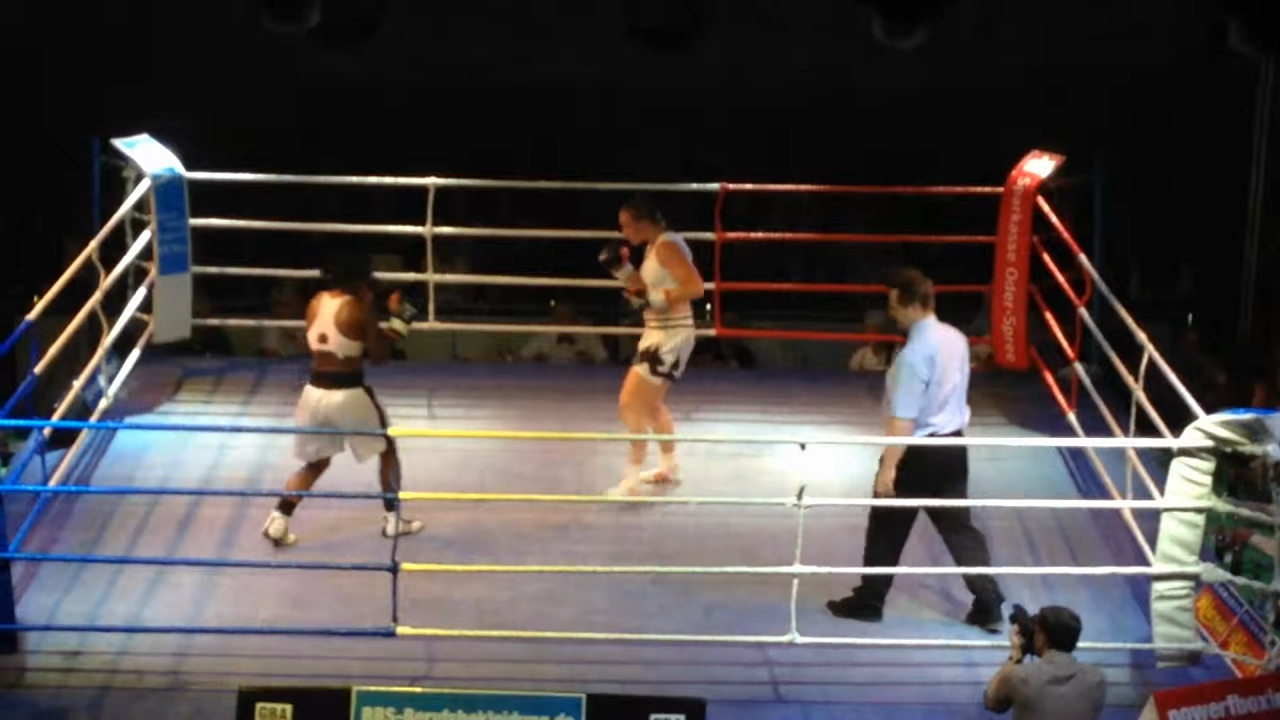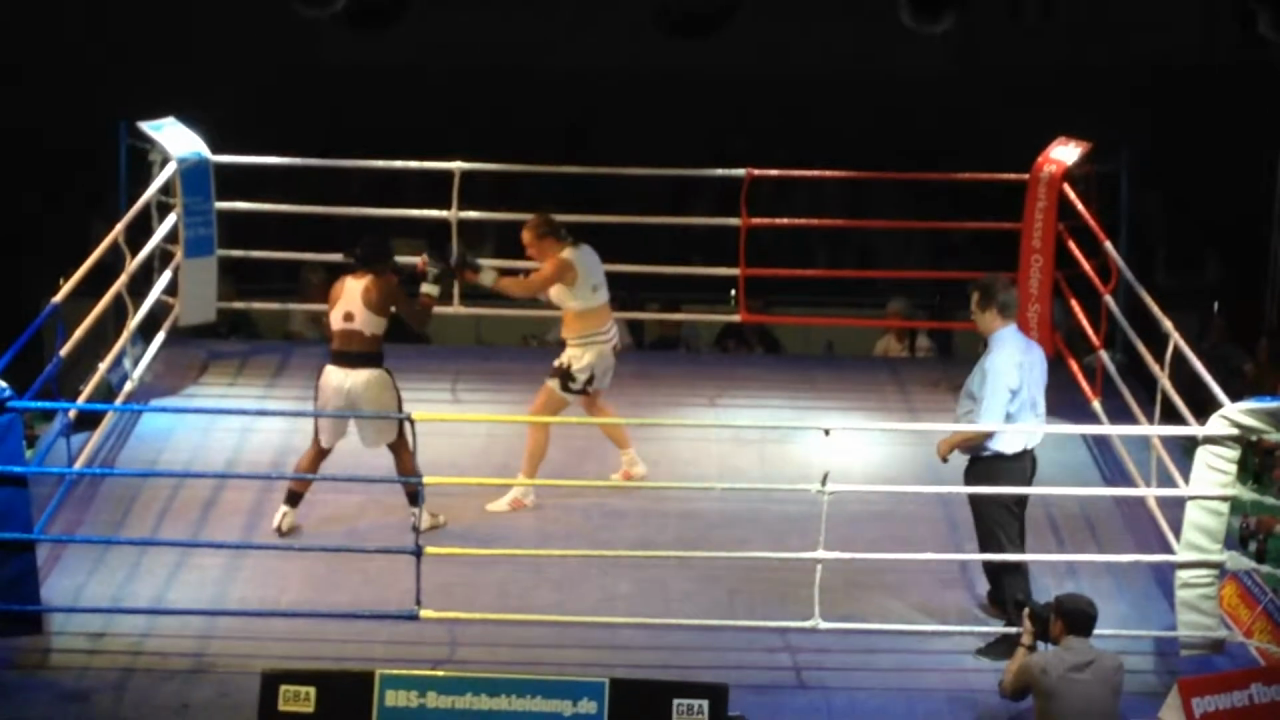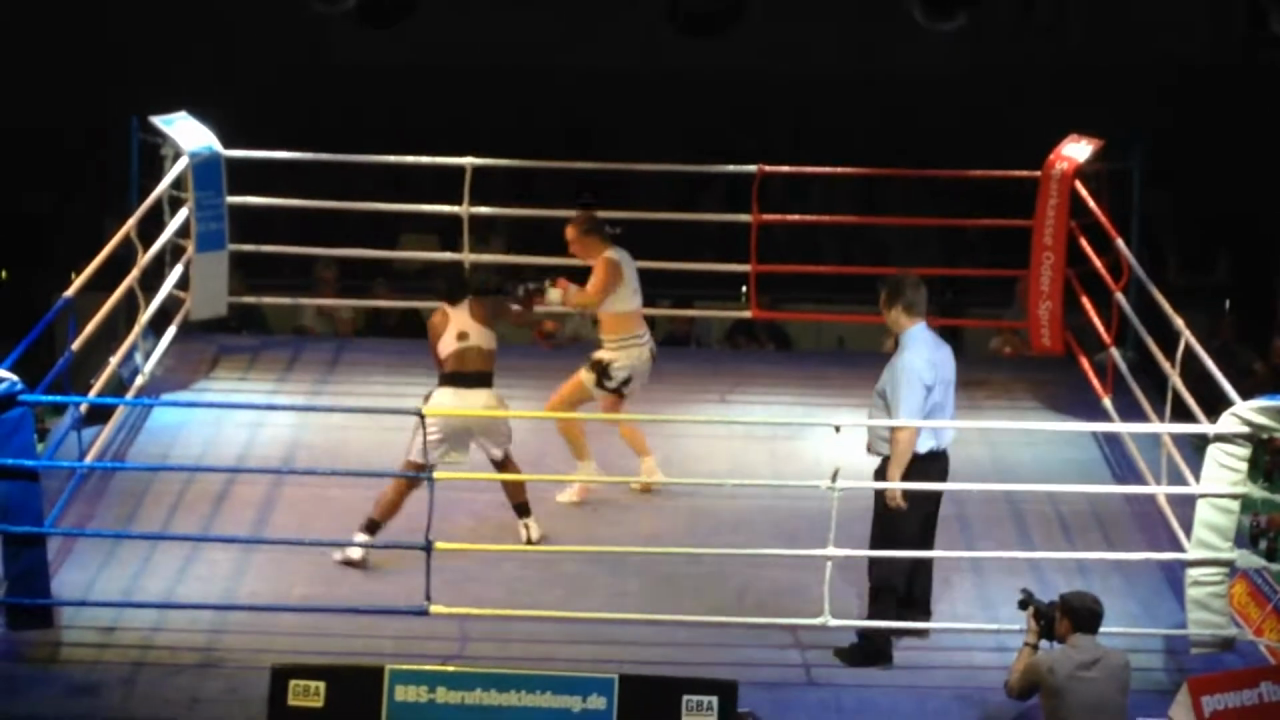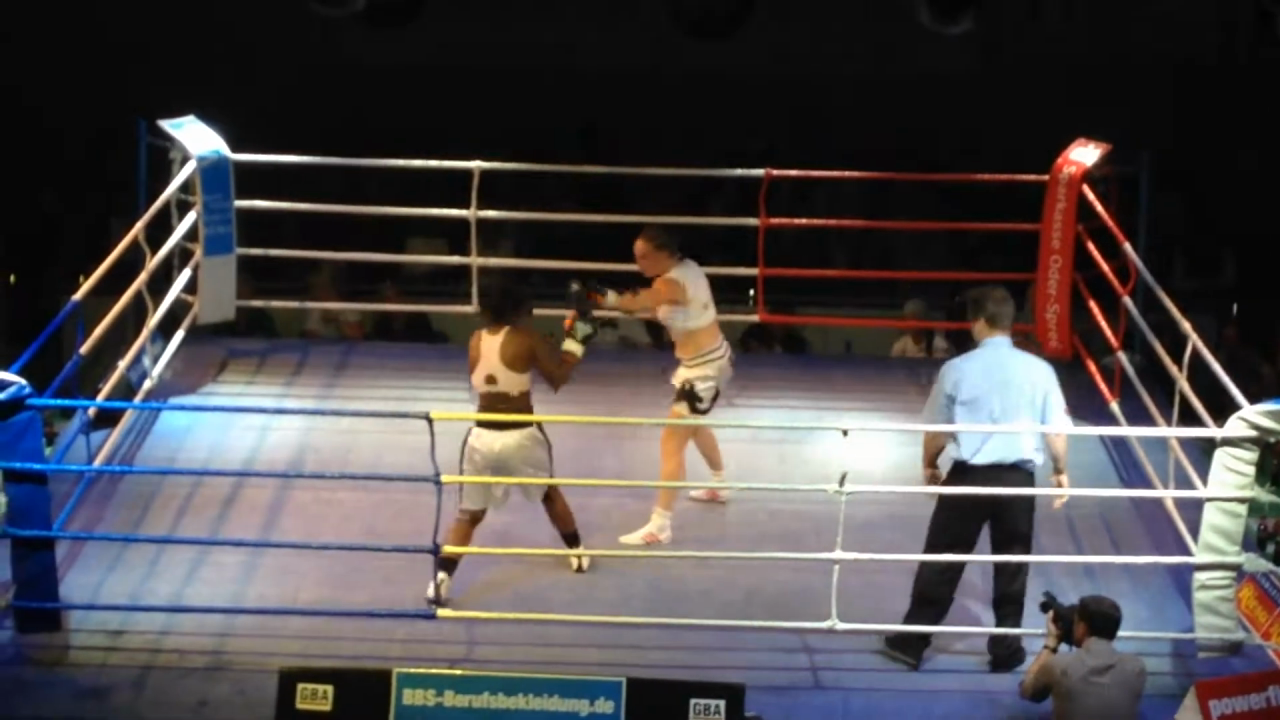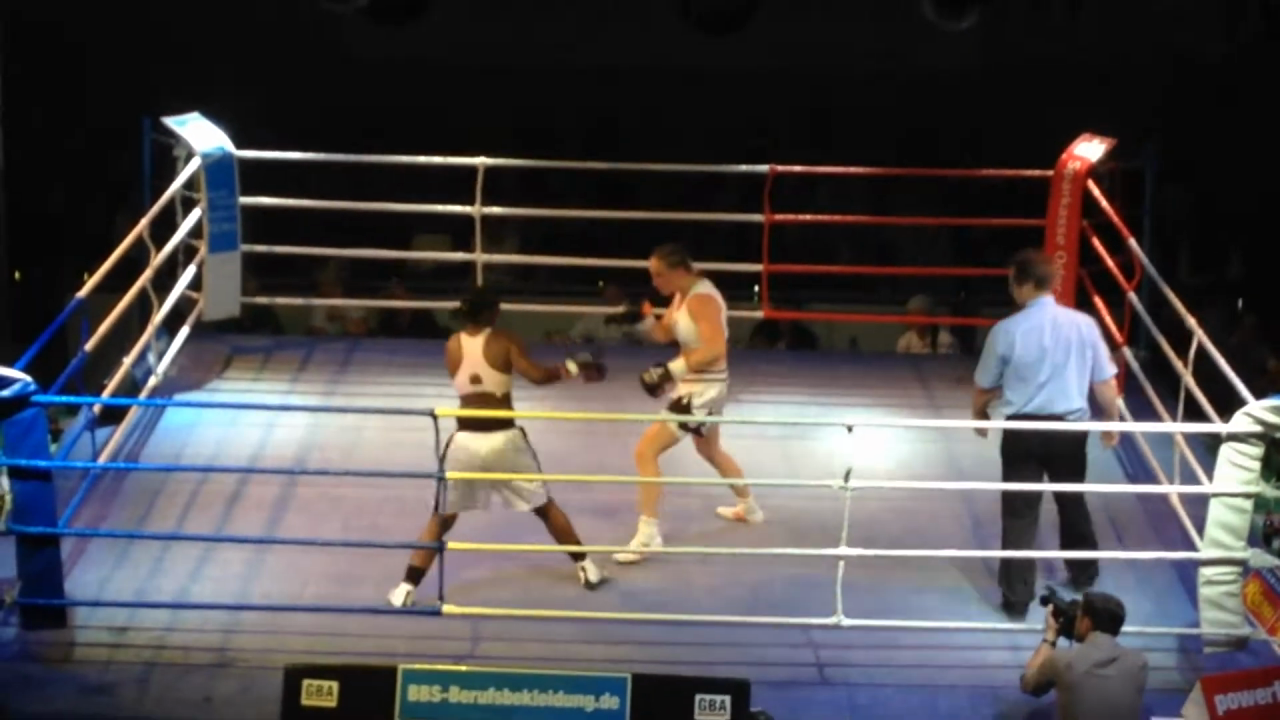
dt=1s
person 1, frame 1
left shoulder: (915, 353)
right shoulder: (957, 339)
left elbow: (904, 418)
left wrist: (888, 466)
left hip: (920, 451)
right hip: (953, 444)
left knee: (887, 526)
right knee: (959, 524)
left ankle: (868, 600)
right ankle: (988, 603)
person 1, frame 2
left shoulder: (999, 360)
right shoulder: (1032, 350)
left elbow: (985, 425)
left wrist: (950, 442)
left hip: (996, 466)
right hip: (1023, 457)
left knee: (1000, 545)
right knee: (1010, 539)
left ankle: (1020, 631)
right ankle: (1008, 601)
person 1, frame 3
left shoulder: (910, 359)
right shoulder: (938, 347)
left elbow: (907, 428)
left wrist: (893, 479)
right wrist: (878, 430)
left hip: (912, 466)
right hip: (934, 459)
left knee: (889, 553)
right knee: (917, 544)
left ankle: (876, 643)
right ankle: (915, 615)
person 1, frame 4
left shoulder: (956, 369)
right shoulder: (1039, 370)
left elbow: (936, 431)
right elbow: (1056, 433)
left wrist: (929, 465)
right wrist: (1061, 471)
left hip: (966, 478)
right hip: (1016, 480)
left knee: (941, 560)
right knee: (1012, 566)
left ankle: (912, 640)
right ankle: (1005, 649)
person 1, frame 5
left shoulder: (1006, 330)
right shoulder: (1084, 325)
left elbow: (985, 387)
right elbow: (1104, 383)
left wrist: (978, 413)
right wrist: (1112, 421)
left hip: (1021, 432)
right hip: (1069, 430)
left knee: (1019, 514)
right knee: (1072, 504)
left ankle: (1017, 598)
right ankle: (1083, 571)
person 2, frame 1
left shoulder: (316, 302)
right shoulder: (360, 308)
right elbow: (380, 355)
right wrist: (398, 319)
left hip: (315, 392)
right hip: (349, 395)
left knee: (315, 463)
right knee: (387, 451)
left ankle: (279, 521)
right ankle: (393, 520)
person 2, frame 2
left shoulder: (338, 286)
right shoulder: (385, 286)
right elbow: (419, 319)
right wrist: (429, 282)
left hip: (334, 374)
right hip: (370, 376)
left knee: (319, 447)
right knee: (399, 444)
left ankle: (287, 513)
right ankle: (419, 514)
person 2, frame 3
left shoulder: (436, 320)
right shoulder: (485, 306)
right elbow: (519, 317)
right wrist: (540, 324)
left hip: (446, 398)
right hip: (484, 399)
left knee: (408, 475)
right knee: (503, 460)
left ankle: (361, 542)
right ankle: (529, 526)
person 2, frame 4
left shoulder: (476, 341)
right shoulder: (526, 339)
right elbow: (557, 380)
right wrist: (576, 340)
left hip: (483, 436)
right hip: (522, 434)
left knee: (469, 515)
right knee: (550, 494)
left ankle: (440, 578)
right ankle: (577, 554)
person 2, frame 5
left shoulder: (452, 345)
right shoulder: (503, 341)
right elbow: (538, 375)
right wrist: (574, 367)
left hip: (466, 441)
right hip: (504, 439)
left knee: (440, 519)
right knee: (545, 506)
left ankle: (406, 589)
right ankle: (587, 569)
person 3, frame 1
left shoulder: (668, 247)
right shoulder: (654, 246)
left elbow: (695, 287)
right elbow: (645, 289)
left wrist: (653, 300)
right wrist: (621, 268)
left hip: (670, 335)
right hip: (658, 332)
left knee: (629, 403)
right knee: (651, 403)
left ankle: (634, 477)
right ankle: (669, 466)
person 3, frame 2
left shoulder: (562, 263)
right shoulder: (584, 252)
left elbow: (524, 289)
left wrist: (479, 274)
right wrist: (542, 288)
left hip: (585, 350)
right hip: (605, 341)
left knee: (538, 416)
right knee: (593, 404)
left ankle: (523, 492)
right ankle: (632, 463)
person 3, frame 3
left shoulder: (608, 262)
right shoulder: (614, 259)
left elbow: (590, 303)
right elbow: (594, 298)
left wrist: (551, 295)
right wrist: (567, 288)
left hip: (622, 353)
right hip: (637, 348)
left knee: (557, 407)
right knee: (612, 411)
left ankle: (587, 474)
right ankle: (650, 470)
person 3, frame 4
left shoulder: (671, 283)
right shoulder: (687, 268)
left elbow: (636, 303)
left wrist: (602, 296)
left hip: (702, 369)
right hip: (714, 358)
left knee: (672, 442)
right knee: (693, 424)
left ankle: (659, 526)
right ankle: (719, 485)
person 3, frame 5
left shoulder: (702, 299)
right shoulder: (683, 294)
left elbow: (715, 349)
right elbow: (664, 333)
left wrist: (672, 370)
right wrist: (645, 321)
left hip: (702, 388)
right hip: (704, 385)
left knee: (645, 452)
right knee: (709, 450)
left ankle: (648, 536)
right ankle: (748, 507)
